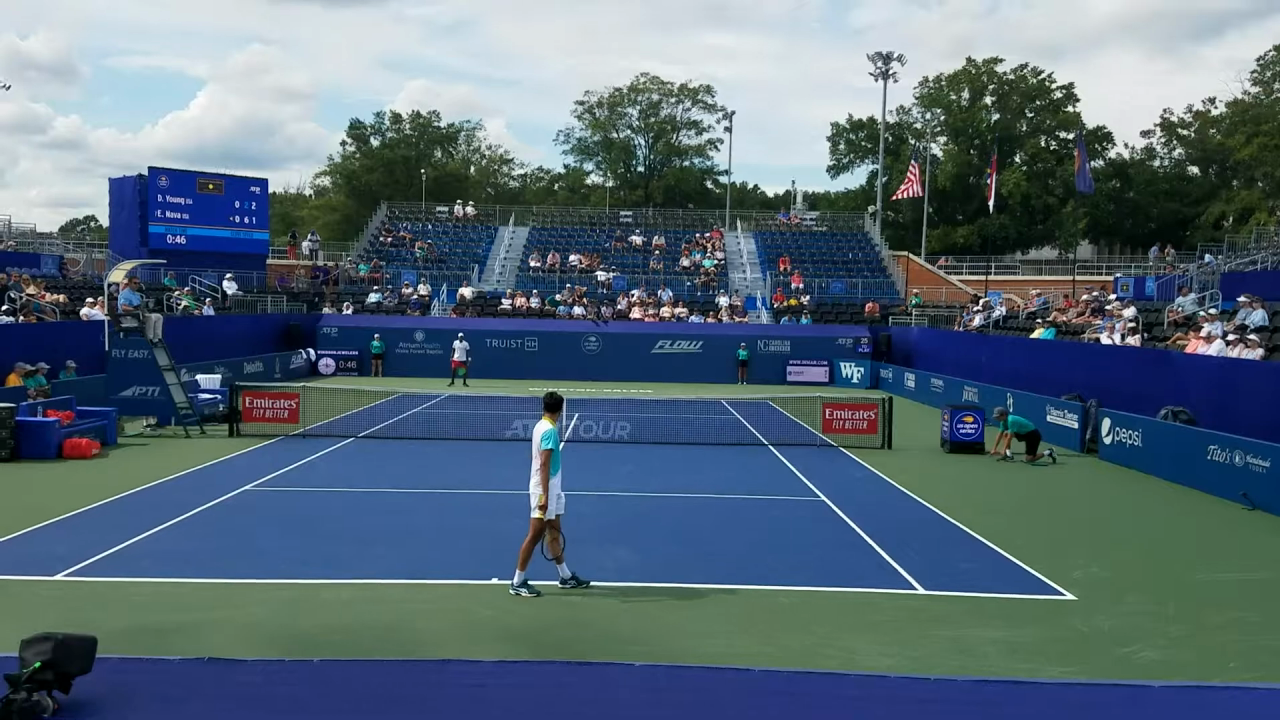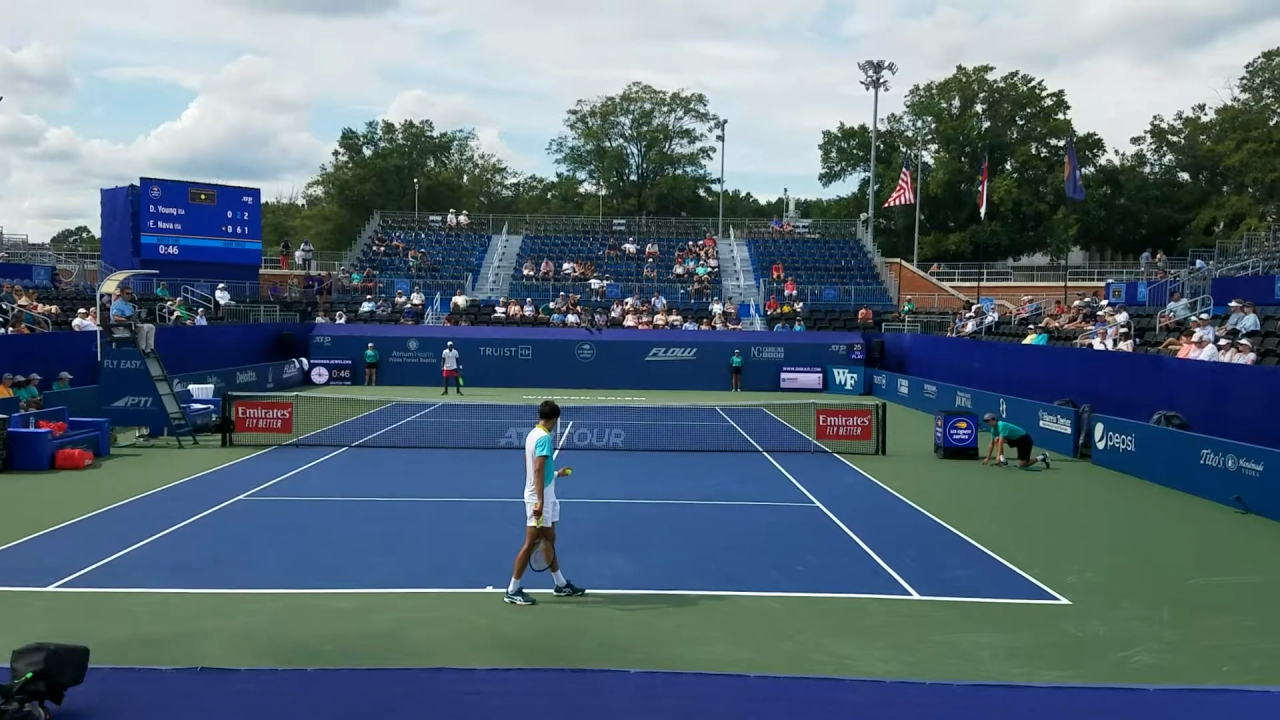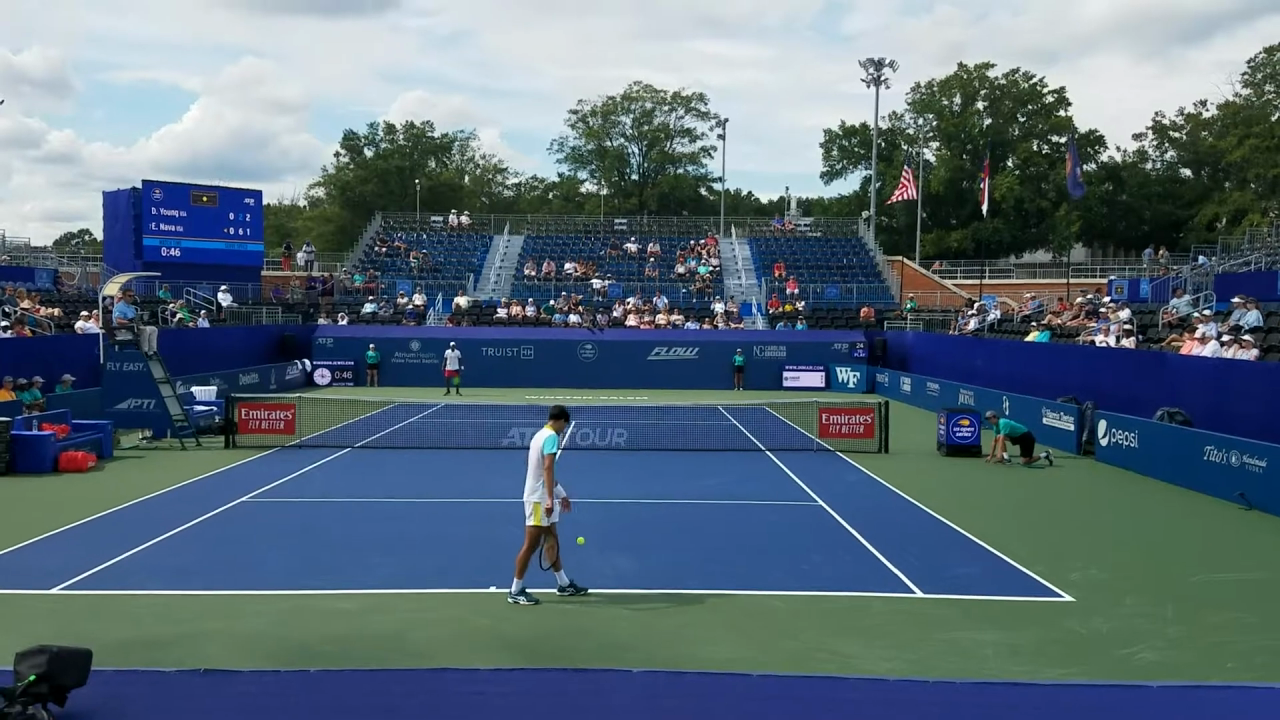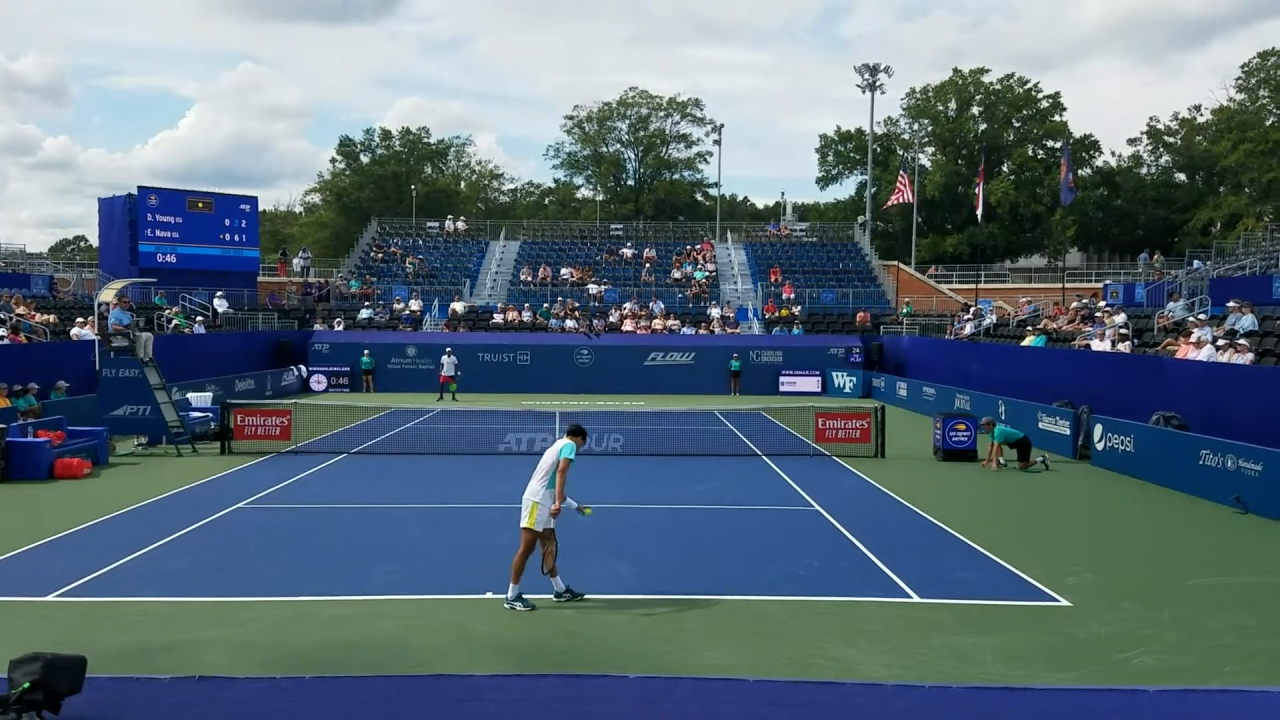
dt=0.3s
person 1, frame 1
left shoulder: (541, 426)
right shoulder: (550, 430)
right elbow: (544, 465)
right wrist: (545, 496)
left hip: (552, 490)
right hip: (544, 491)
left knee: (554, 533)
right knee: (535, 536)
left ankle: (565, 577)
right ankle: (517, 582)
person 1, frame 2
left shoulder: (534, 434)
right shoulder: (544, 437)
right elbow: (537, 470)
left wrist: (556, 473)
right wrist: (540, 502)
left hip: (546, 497)
right hip: (539, 499)
left knee: (549, 541)
right knee: (531, 544)
left ankle: (561, 584)
right ankle: (512, 591)
person 1, frame 3
left shoulder: (541, 435)
right shoulder: (551, 436)
right elbow: (547, 468)
left wrist: (562, 495)
right wrist: (550, 499)
left hip: (543, 498)
right hip: (540, 499)
left knee: (552, 541)
right knee: (531, 544)
left ankle: (564, 584)
right ankle: (515, 591)
person 1, frame 4
left shoulder: (560, 446)
right shoulder: (570, 445)
left elbow: (558, 489)
right elbow: (562, 470)
left wrist: (576, 506)
right wrist: (558, 501)
left hip: (543, 501)
right hip: (537, 500)
left knee: (548, 546)
right knee: (526, 548)
left ankle: (561, 590)
right ankle: (512, 596)
